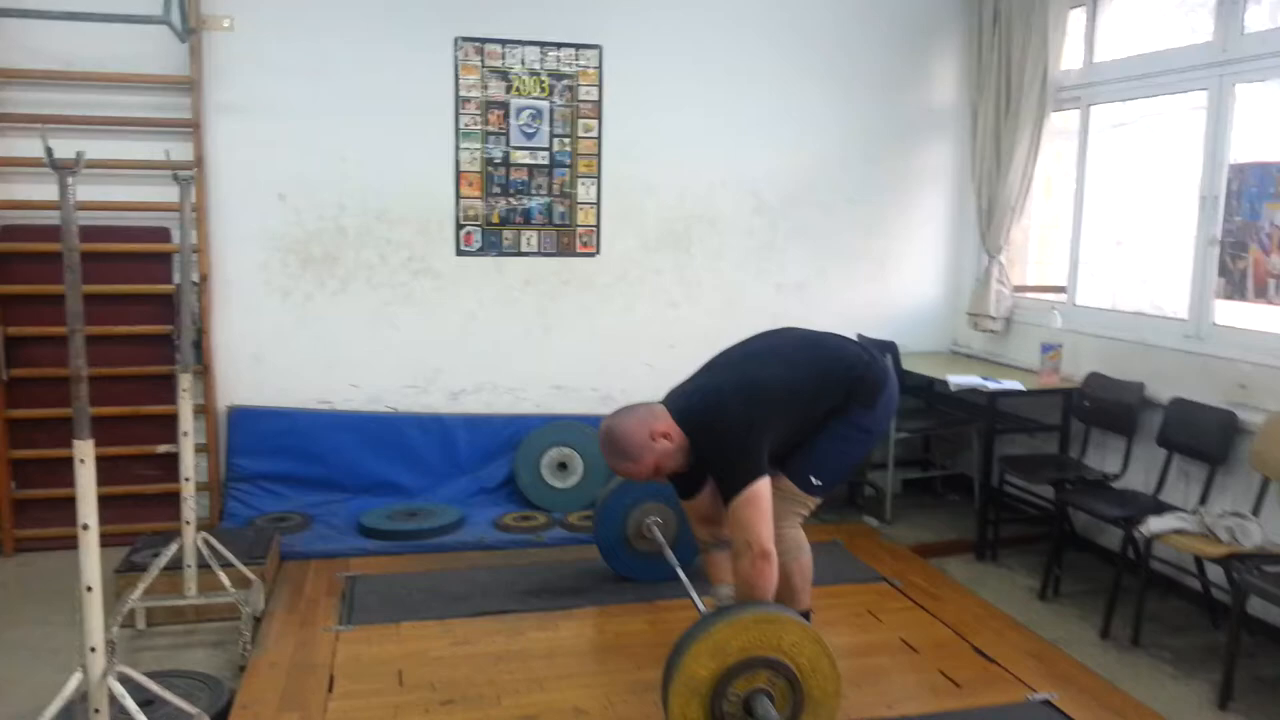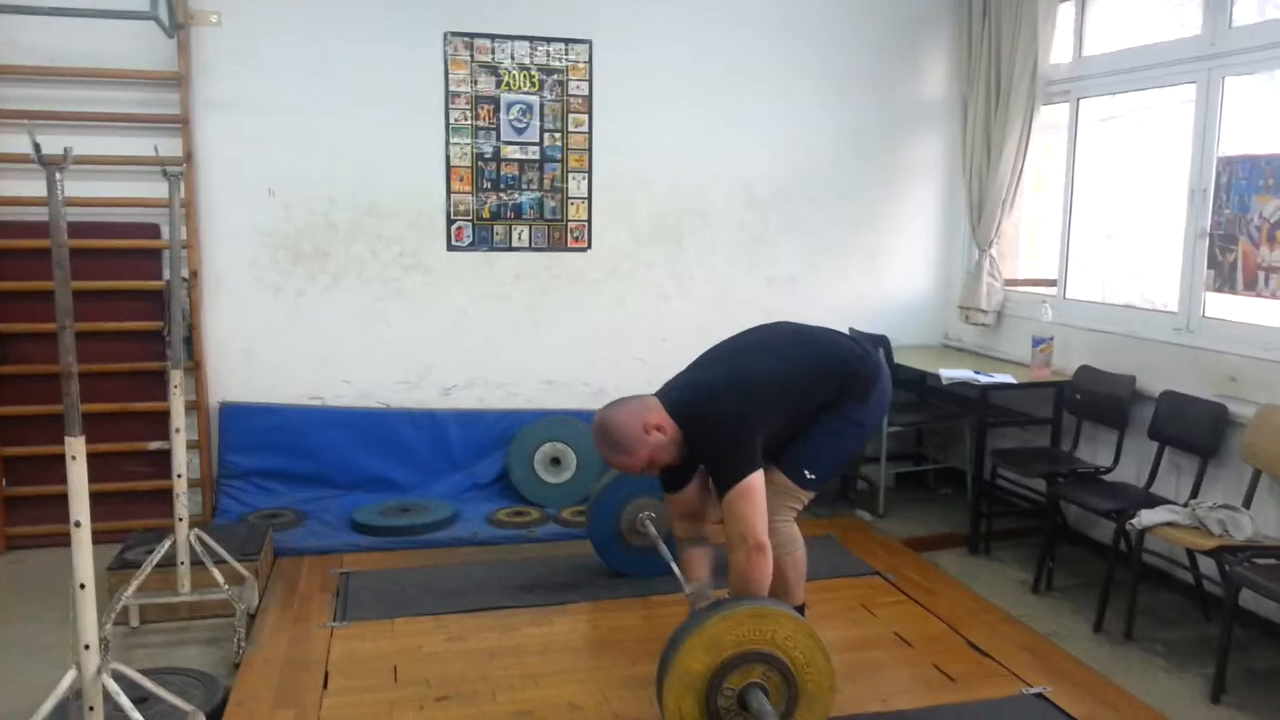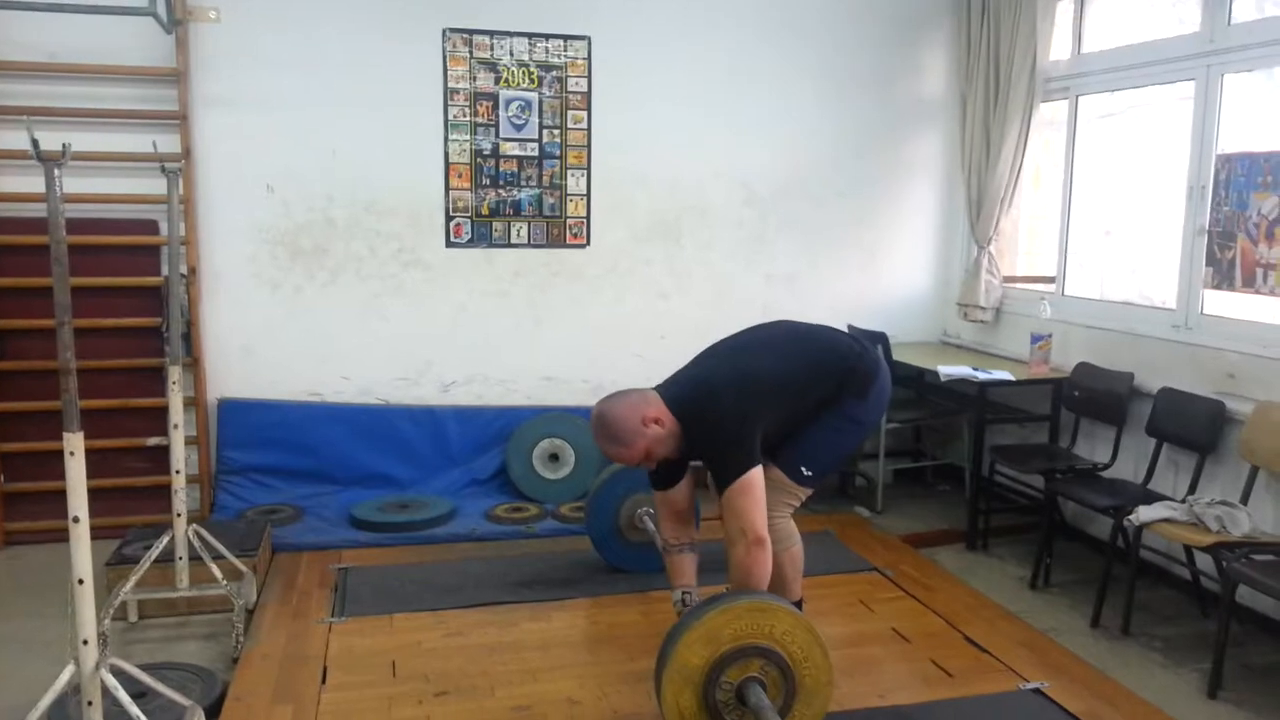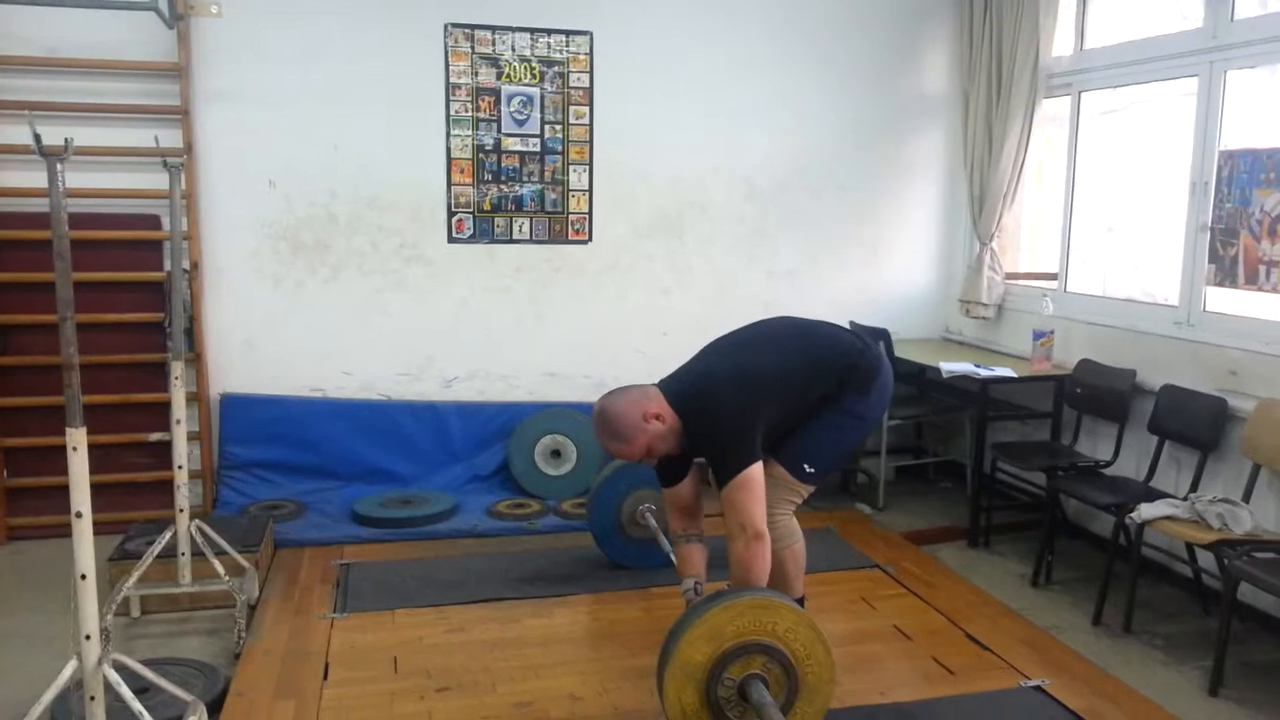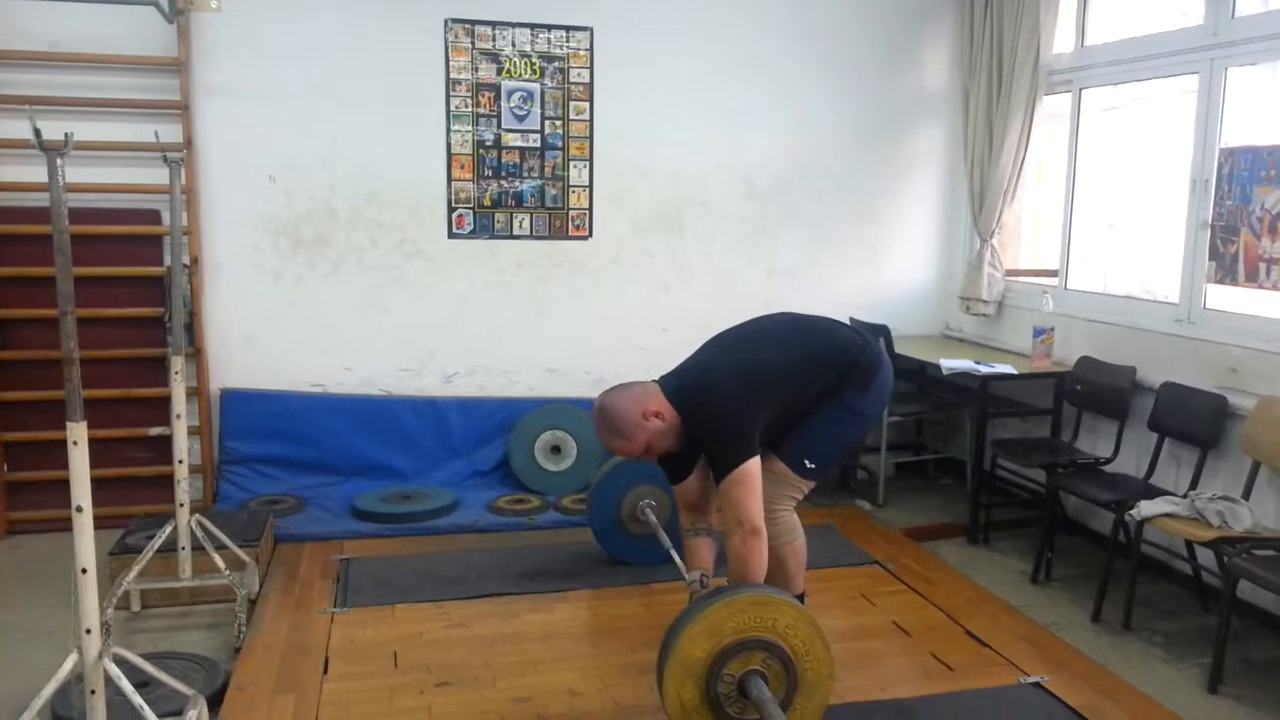
dt=0.1s
person 1, frame 1
left shoulder: (727, 434)
right shoulder: (677, 430)
left elbow: (757, 551)
right elbow: (709, 526)
right wrist: (725, 604)
left hip: (863, 392)
right hip: (809, 386)
left knee: (778, 517)
right knee: (743, 505)
person 1, frame 2
left shoulder: (720, 428)
right shoulder: (670, 419)
left elbow: (751, 543)
right elbow: (690, 522)
right wrist: (701, 604)
left hip: (856, 386)
right hip: (802, 380)
left knee: (770, 511)
right knee: (738, 498)
person 1, frame 3
left shoulder: (718, 423)
right shoulder: (667, 414)
left elbow: (751, 538)
right elbow: (677, 525)
right wrist: (687, 608)
left hip: (856, 383)
right hip: (801, 380)
left knee: (767, 508)
right knee: (735, 493)
person 1, frame 4
left shoulder: (719, 419)
right shoulder: (670, 410)
left elbow: (750, 532)
right elbow: (685, 518)
right wrist: (694, 598)
left hip: (857, 381)
right hip: (803, 377)
left knee: (769, 504)
right knee: (736, 487)
person 1, frame 5
left shoulder: (717, 416)
right shoulder: (674, 413)
left elbow: (747, 527)
right elbow: (695, 512)
right wrist: (699, 592)
left hip: (858, 376)
right hip: (809, 374)
left knee: (769, 499)
right knee: (738, 488)
